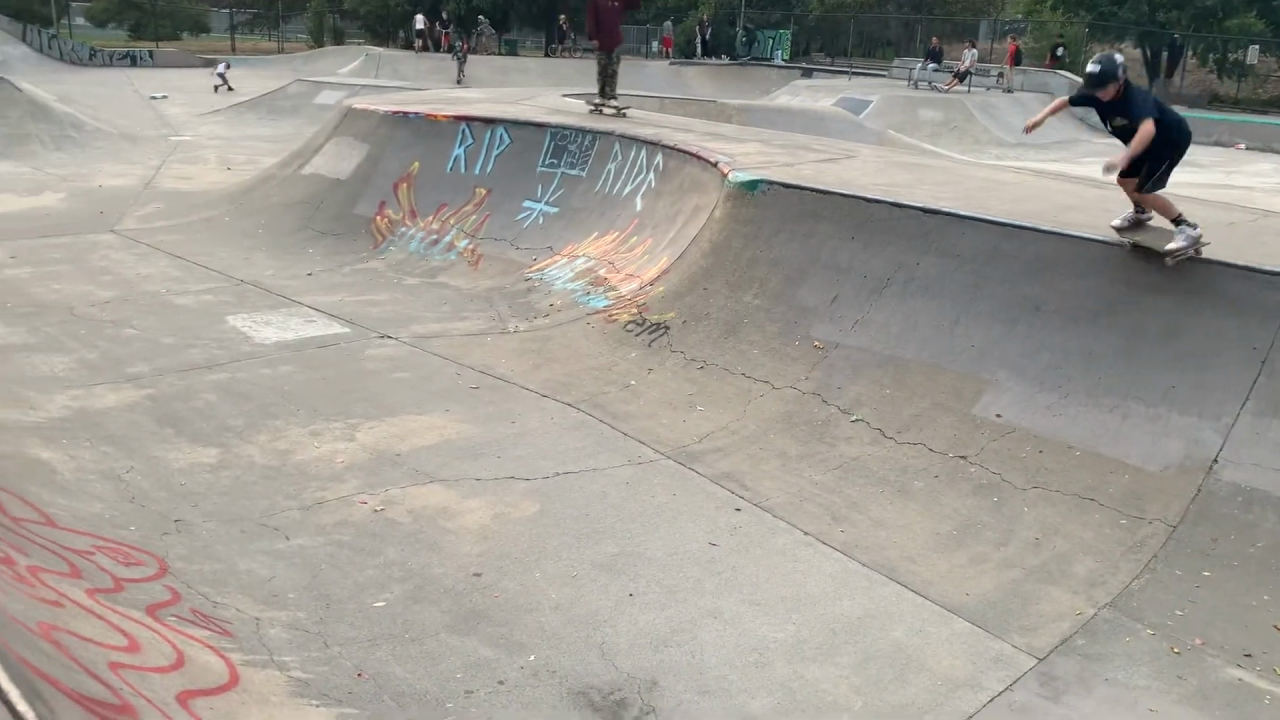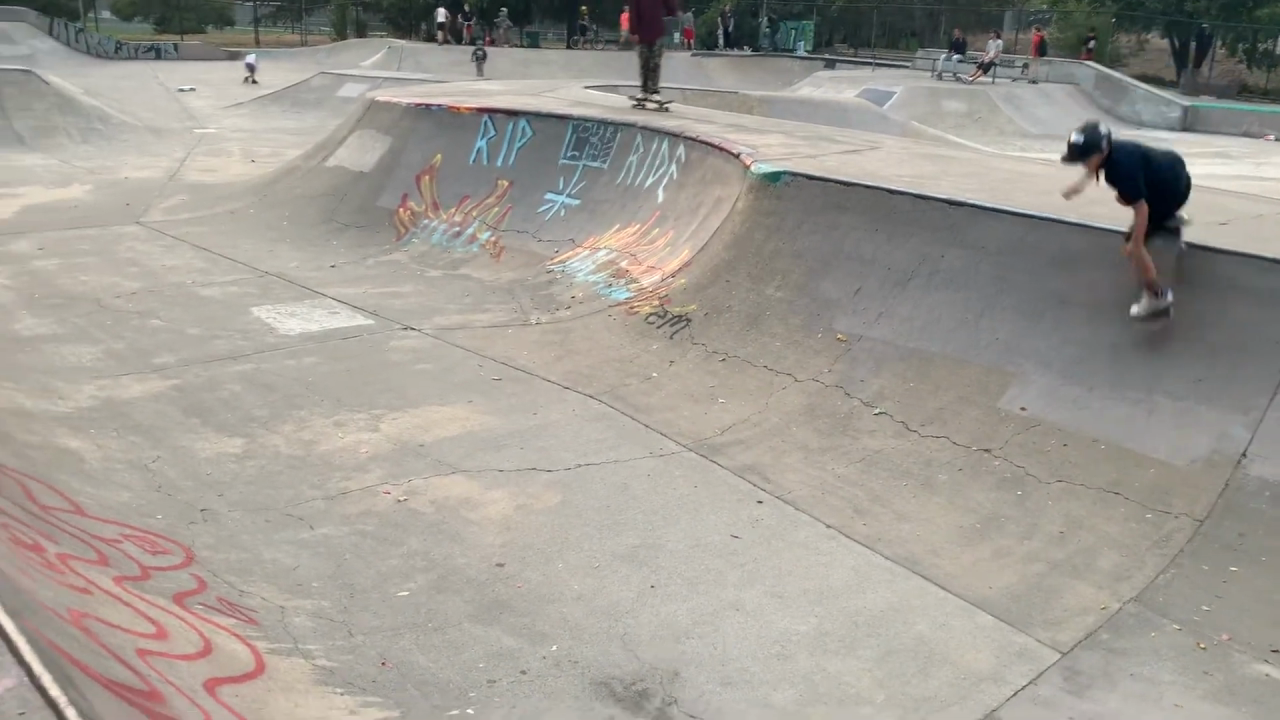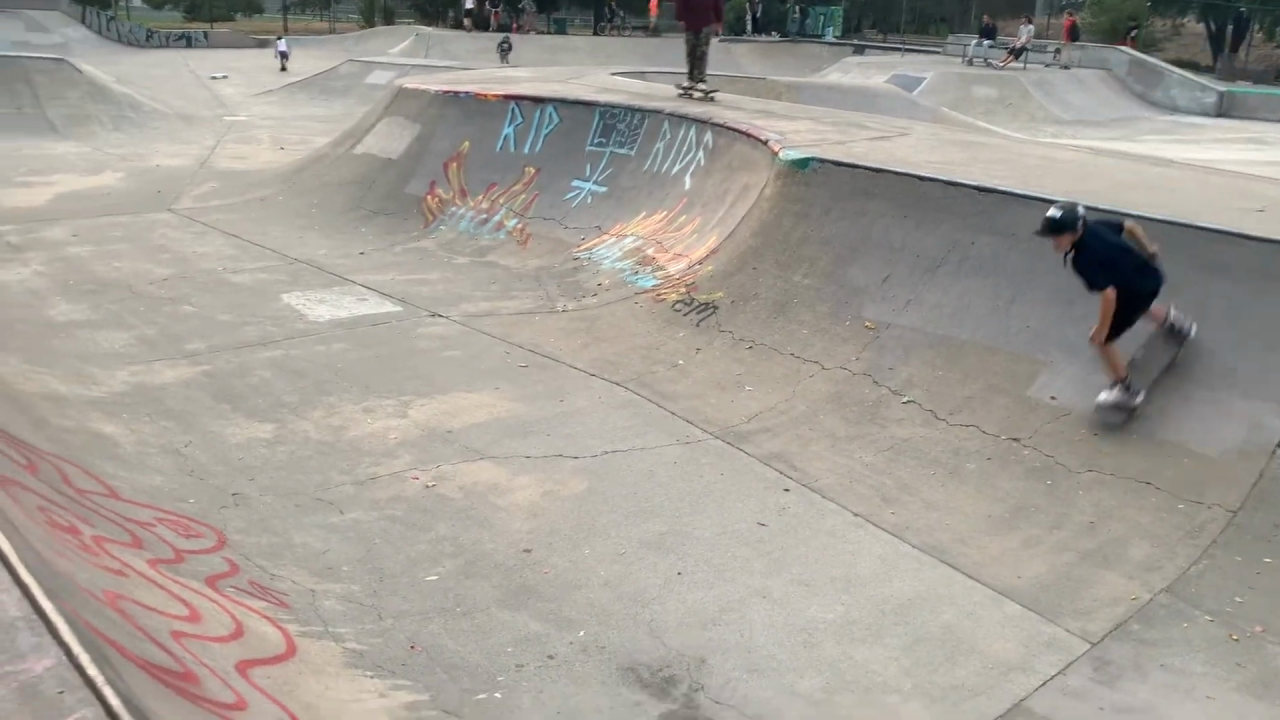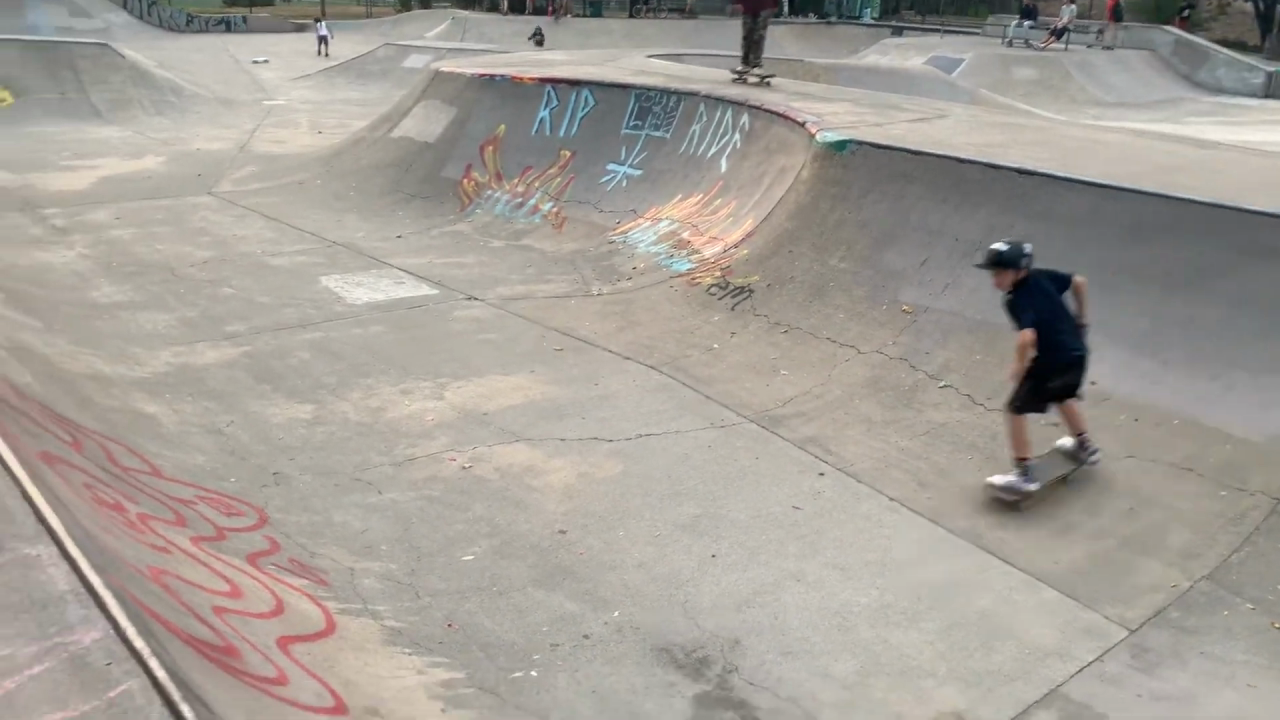
dt=0.2s
person 1, frame 1
left shoulder: (1136, 98)
right shoulder: (1094, 96)
left elbow: (1148, 129)
right elbow: (1065, 101)
left wrist: (1124, 157)
right wrist: (1041, 116)
left hip: (1173, 139)
right hip: (1149, 143)
left knee: (1142, 191)
right knee: (1124, 180)
left ankle: (1186, 228)
right ankle: (1140, 212)
person 1, frame 2
left shoulder: (1125, 171)
right shoulder: (1112, 151)
left elbow: (1142, 210)
left wrist: (1135, 243)
right wrist: (1082, 182)
left hip: (1172, 189)
left knee: (1132, 247)
right knee: (1123, 198)
left ankle: (1156, 296)
right ankle: (1170, 220)
person 1, frame 3
left shoulder: (1087, 259)
right shoulder: (1094, 227)
left elbow: (1108, 295)
right elbow: (1129, 225)
left wrist: (1101, 327)
right wrist: (1148, 248)
left hip: (1138, 290)
right hip: (1149, 275)
left knee: (1102, 340)
left ankle: (1126, 390)
right ankle: (1173, 321)
person 1, frame 4
left shoulder: (1019, 300)
right shoulder: (1040, 277)
left elbow: (1026, 338)
right elbow: (1079, 281)
left wrist: (1019, 368)
right wrist: (1081, 318)
left hip: (1054, 359)
right hip: (1076, 351)
left knee: (1016, 410)
right knee: (1065, 396)
left ankle: (1022, 475)
right ankle: (1085, 447)
